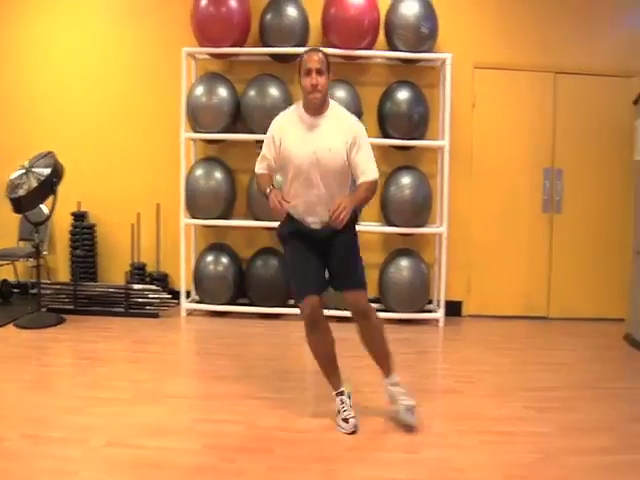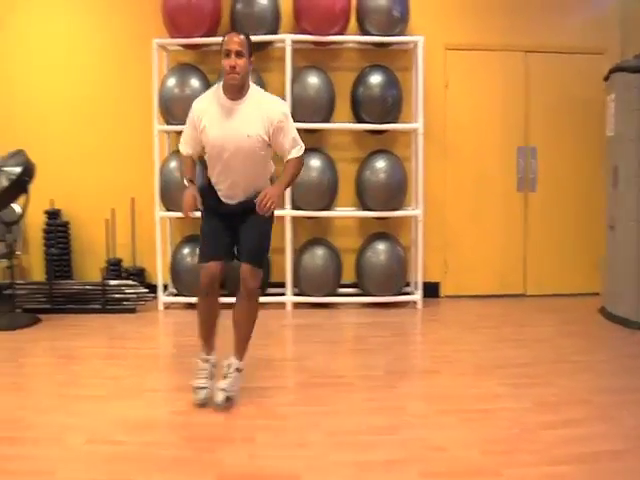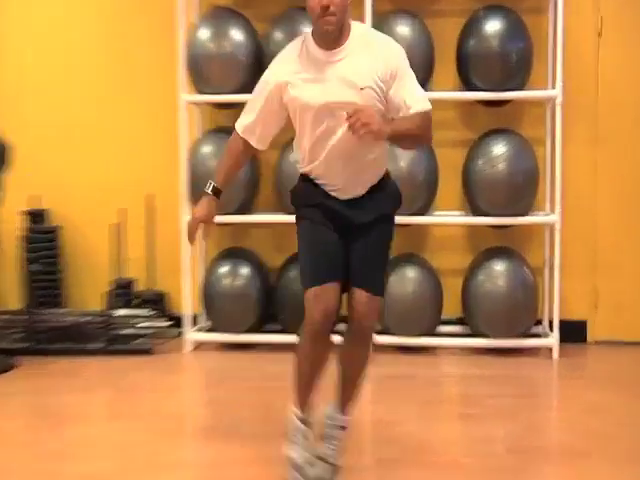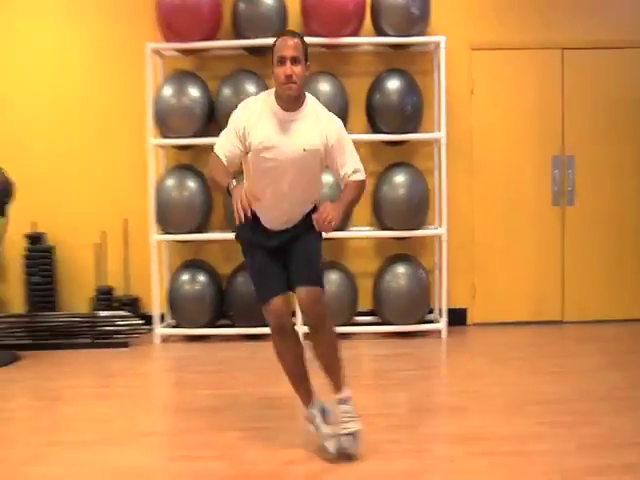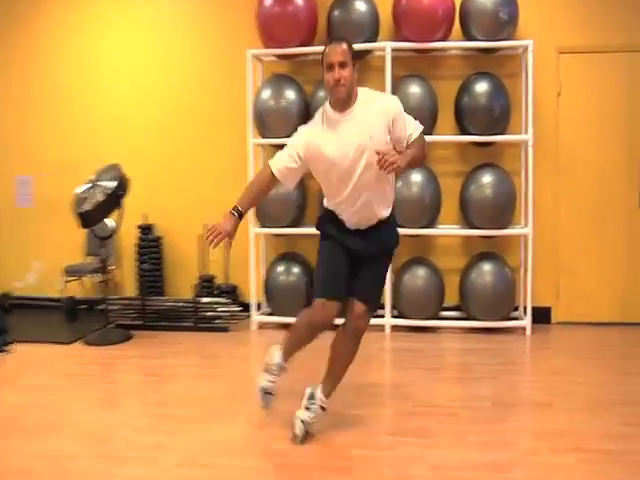
dt=1s
person 1, frame 1
left shoulder: (349, 126)
right shoulder: (281, 125)
left elbow: (370, 180)
right elbow: (262, 171)
left wrist: (352, 201)
right wrist: (272, 193)
left hip: (338, 229)
right hip: (297, 228)
left knee: (360, 305)
right knee: (311, 310)
left ankle: (393, 383)
right ankle: (340, 394)
person 1, frame 2
left shoulder: (273, 109)
right shoulder: (203, 107)
left elbow: (294, 156)
right elbow: (188, 152)
left wrist: (278, 187)
right wrist: (189, 185)
left hip: (259, 200)
right hip: (219, 199)
left knee: (249, 283)
right knee: (209, 277)
left ankle: (235, 365)
right ankle: (206, 360)
person 1, frame 3
left shoulder: (383, 53)
right shoulder: (284, 69)
left elbow: (423, 128)
right elbow: (247, 136)
left wrist: (385, 129)
right wrist: (210, 194)
left hip: (370, 198)
right hip: (317, 196)
left knee: (364, 317)
right knee: (322, 311)
person 1, frame 4
left shoulder: (328, 124)
right shoulder: (248, 114)
left elbow: (357, 180)
right elbow: (219, 165)
left wrist: (339, 208)
right wrist: (233, 189)
left hip: (303, 226)
right hip: (258, 229)
left knee: (313, 308)
right knee: (278, 315)
left ankle: (343, 399)
right ankle: (313, 407)
person 1, frame 5
left shoulder: (384, 106)
right shoulder: (311, 132)
left elbow: (419, 146)
right elbow: (273, 172)
left wrist: (400, 159)
right wrist: (233, 215)
left hip: (379, 232)
right hip: (339, 229)
left knee: (358, 319)
right knee: (321, 314)
left ankle: (317, 397)
right ankle: (279, 356)
